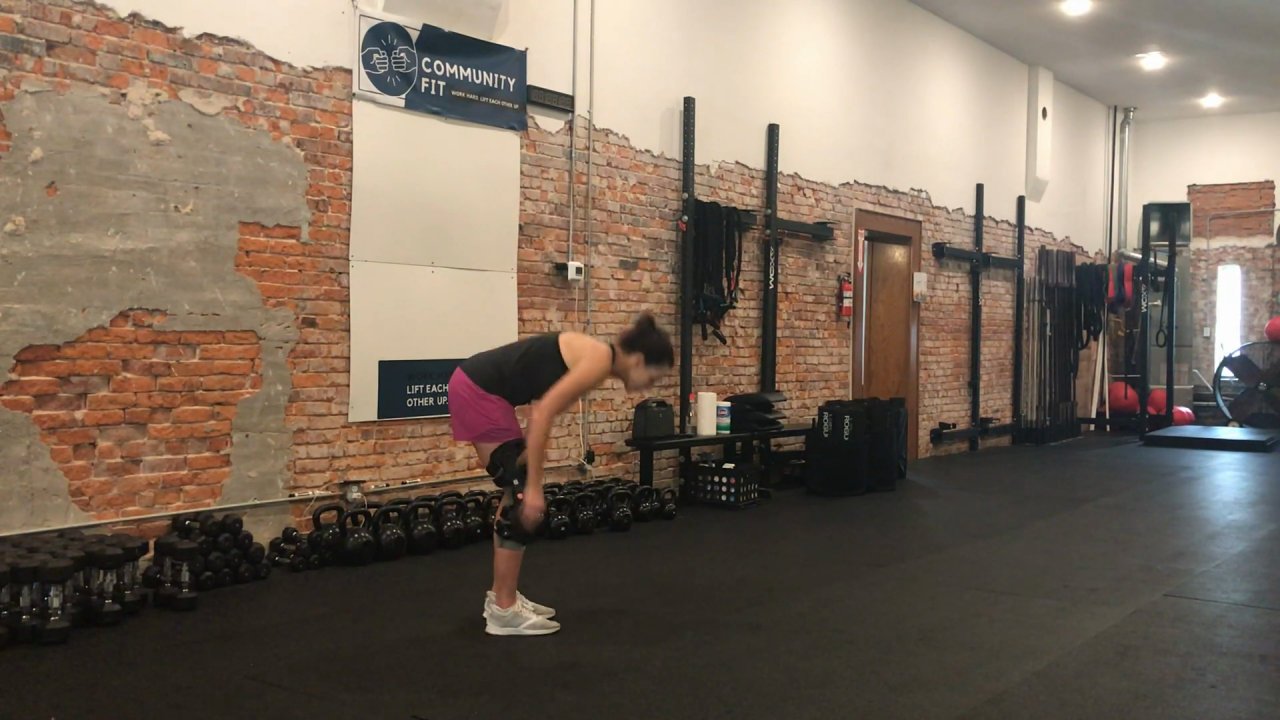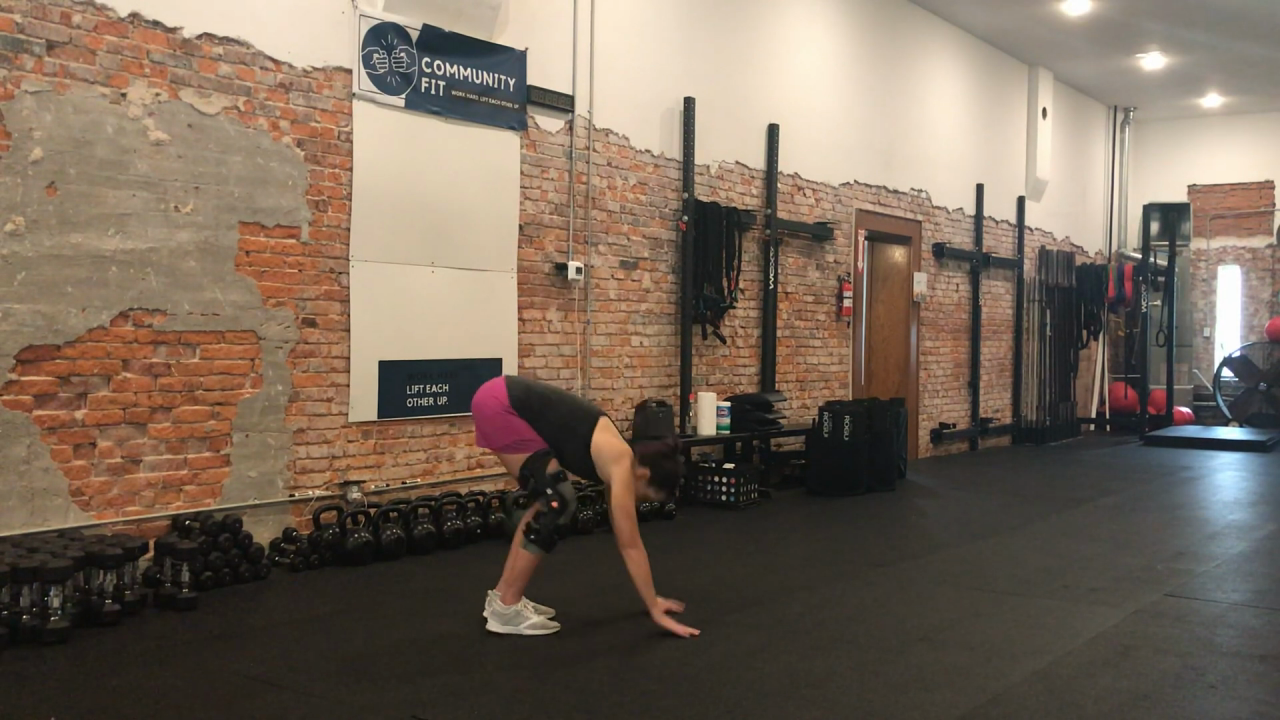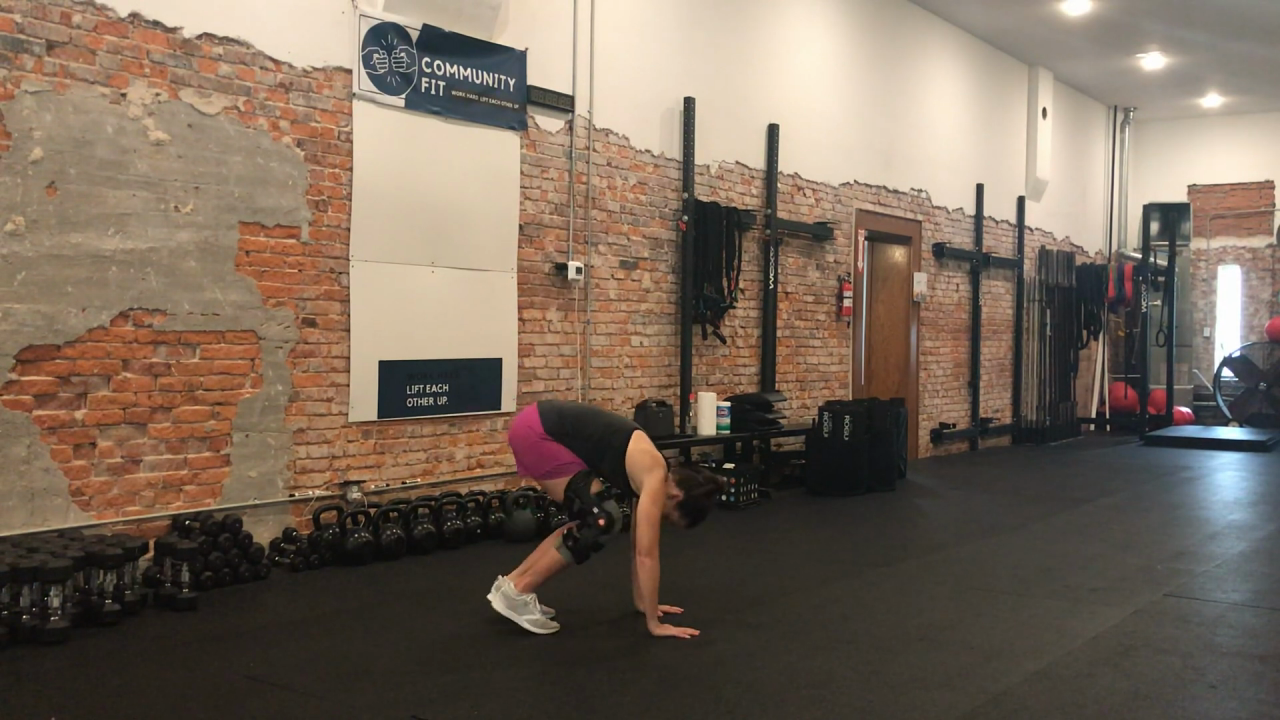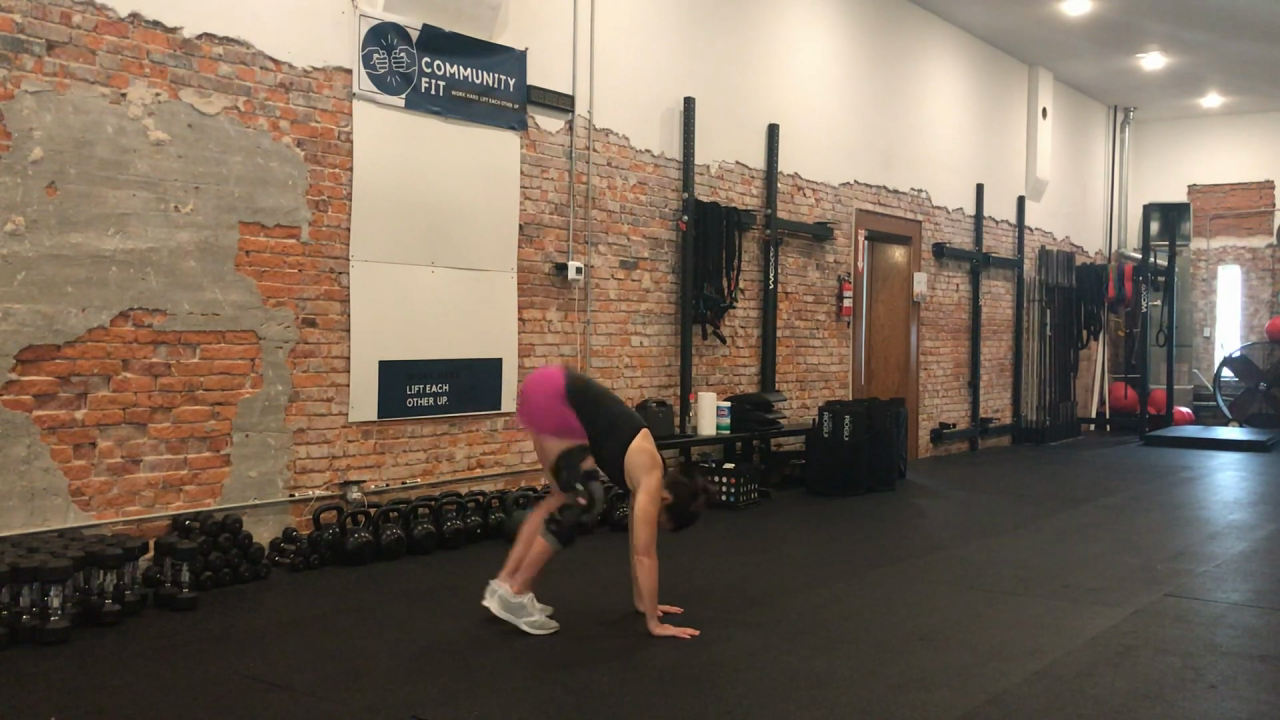
dt=0.5s
person 1, frame 1
left shoulder: (595, 354)
right shoulder: (600, 362)
left elbow: (544, 410)
right elbow: (543, 412)
left wrist: (531, 484)
right wrist: (533, 486)
left hip: (476, 387)
right hip: (478, 392)
left knee: (521, 496)
right knee: (522, 495)
left ankle: (502, 595)
right ankle: (504, 610)
person 1, frame 2
left shoulder: (618, 459)
right shoulder: (621, 466)
left elbow: (626, 539)
right elbow: (631, 545)
left wrist: (649, 599)
right wrist: (657, 614)
left hip: (505, 402)
right hip: (500, 404)
left knee: (550, 503)
right knee: (558, 502)
left ankle: (504, 596)
right ankle: (505, 607)
person 1, frame 3
left shoulder: (647, 474)
right shoulder: (655, 478)
left elbow: (639, 545)
right elbow: (646, 554)
left wrist: (641, 601)
right wrist: (654, 623)
left hip: (540, 428)
right hip: (537, 430)
left knee: (591, 522)
right knee: (604, 519)
left ankle: (512, 583)
right ankle: (517, 592)
person 1, frame 4
left shoulder: (655, 481)
right shoulder: (649, 482)
left elbow: (639, 542)
right elbow: (644, 551)
left wrist: (641, 600)
right wrist: (653, 622)
left hip: (556, 390)
right hip: (549, 393)
left knee: (567, 498)
right knee: (583, 503)
left ankle: (504, 583)
right ankle: (515, 594)
